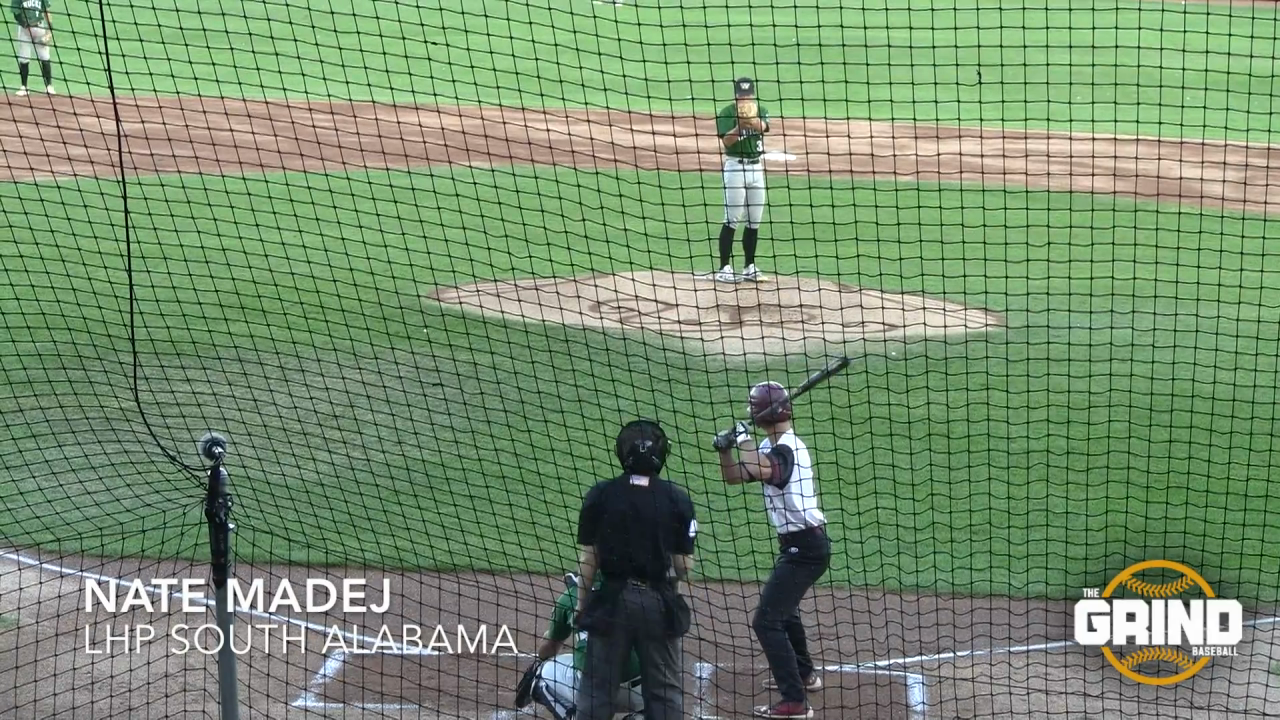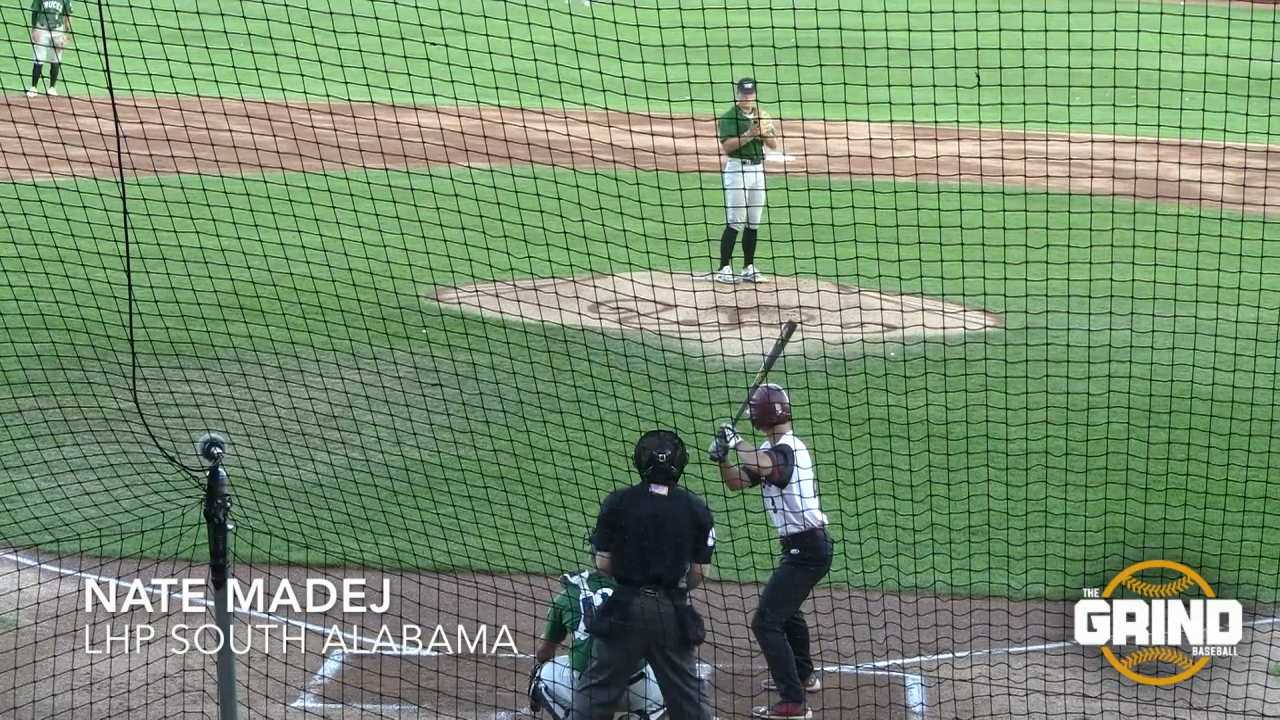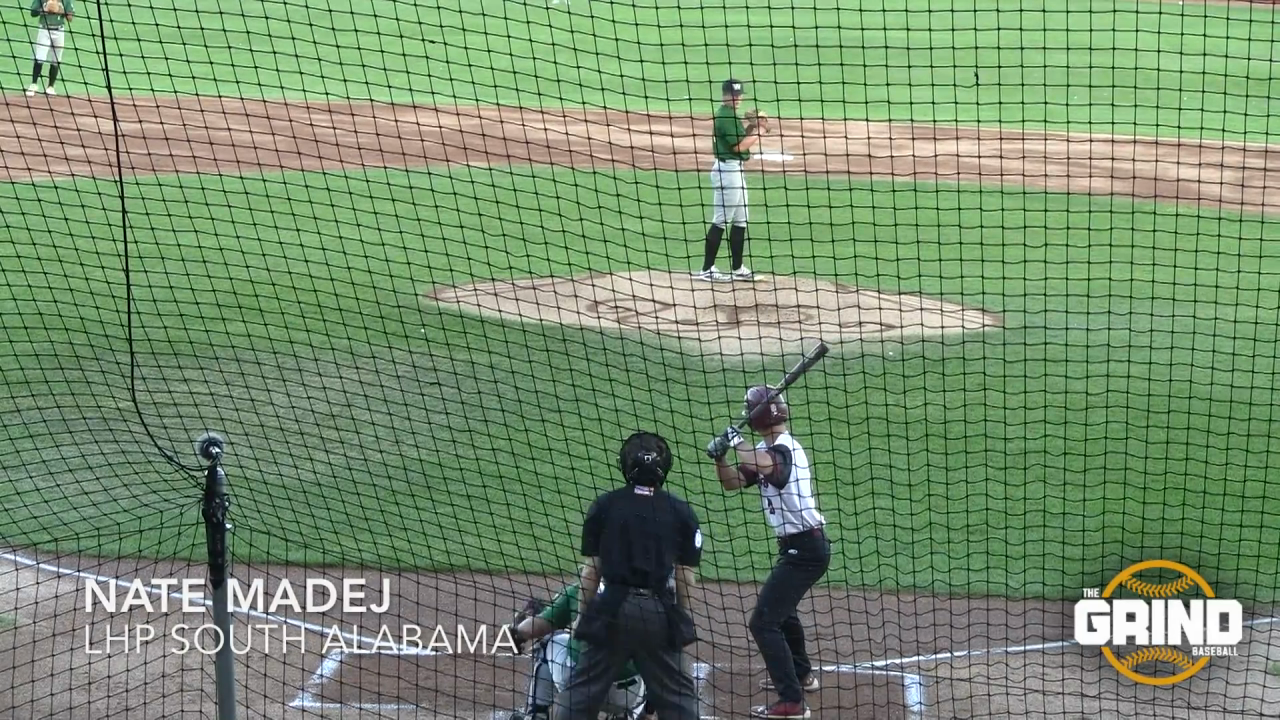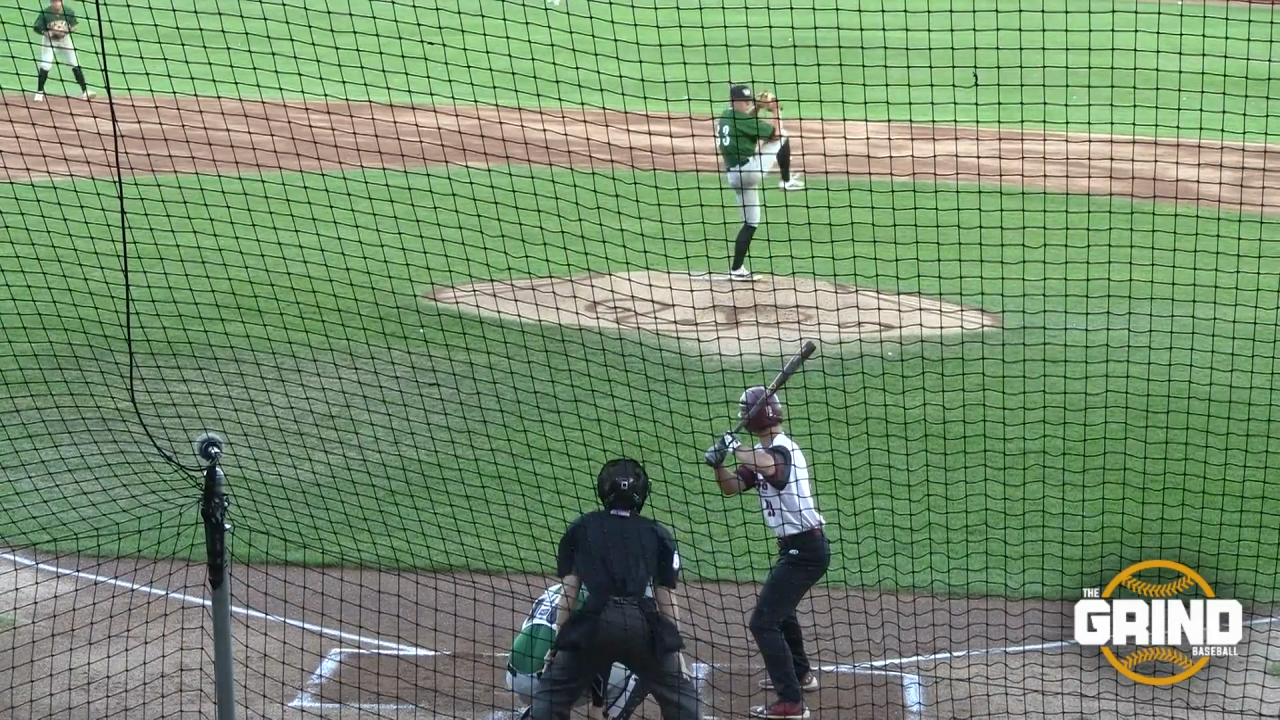
dt=1s
person 1, frame 1
left shoulder: (787, 448)
right shoulder: (771, 446)
left elbow: (761, 471)
right elbow: (733, 476)
left wrist: (744, 440)
right wrist: (725, 448)
left hip: (805, 546)
right hip: (802, 544)
left knee: (766, 621)
right knee: (783, 609)
right ankle: (804, 674)
person 1, frame 2
left shoulder: (788, 448)
right shoulder: (772, 448)
left elbow: (764, 467)
right elbow: (738, 482)
left wrist: (736, 442)
right wrist: (722, 457)
left hip: (807, 548)
right hip: (804, 545)
left knee: (765, 622)
right knee: (785, 609)
right ankle: (803, 675)
person 1, frame 3
left shoulder: (785, 448)
right shoulder: (768, 449)
left elbow: (766, 467)
right elbow: (732, 482)
left wrist: (737, 442)
right wrist: (720, 457)
left hip: (804, 548)
right hip: (800, 546)
left knee: (763, 622)
right knee: (781, 608)
right ankle: (801, 674)
person 1, frame 4
left shoulder: (782, 449)
right shoulder: (764, 452)
left elbow: (768, 468)
right elbow: (732, 487)
left wrist: (735, 447)
right wrist: (718, 464)
left hip: (805, 549)
right hip: (798, 546)
left knee: (764, 621)
right knee: (779, 608)
right ankle: (800, 674)
person 2, frame 1
left shoulder: (600, 494)
right shoulder: (676, 498)
left elbow: (588, 557)
right elbow: (683, 564)
left wrist: (582, 602)
left hip: (613, 600)
right hip: (659, 601)
left knee: (598, 685)
right knee: (664, 688)
person 2, frame 2
left shoulder: (617, 501)
right shoulder: (696, 508)
left elbow: (603, 563)
right elbow: (700, 572)
left hip: (625, 608)
right hip: (672, 611)
left knee: (596, 689)
right knee: (689, 694)
person 2, frame 3
left shoulder: (604, 506)
right shoulder: (681, 511)
left elbow: (591, 570)
right elbow: (685, 576)
left wrist: (586, 614)
right wrist: (681, 618)
left hip: (613, 609)
right hip: (660, 611)
left knee: (581, 691)
right knee: (678, 695)
person 2, frame 4
left shoulder: (580, 528)
right shoulder: (658, 533)
left elbow: (569, 590)
right elbow: (666, 597)
left wrist: (560, 640)
right wrist: (674, 648)
left hip: (595, 621)
right hip: (642, 622)
left knee: (551, 694)
right knee: (681, 696)
person 3, frame 1
left shoulder: (760, 111)
right shoulder: (727, 113)
left elbow: (763, 127)
right elbow: (726, 141)
left wrist: (752, 121)
right wrist: (740, 125)
left hip: (757, 167)
right hip: (735, 167)
left knee: (754, 221)
right knee: (731, 221)
left ankle: (750, 267)
right ankle: (724, 268)
person 3, frame 2
left shoulder: (761, 115)
right shoulder: (729, 116)
left elbow: (773, 144)
right elbow: (726, 146)
left wrist: (763, 132)
right wrist: (748, 134)
left hip: (757, 169)
right hip: (737, 170)
left knee: (753, 223)
right knee: (735, 222)
left ankle: (748, 268)
right ankle: (724, 269)
person 3, frame 3
left shoulder: (730, 114)
right shoulder: (725, 116)
left elbow: (740, 139)
right elbow: (739, 146)
left wrist: (751, 127)
right wrist: (759, 131)
left hip: (734, 170)
right hip: (727, 170)
left knee: (740, 221)
right knee: (721, 221)
left ankle: (737, 268)
right ankle: (707, 269)
person 3, frame 4
left shoulder: (724, 118)
right shoulder: (740, 118)
right elbow: (775, 134)
left wrist: (756, 110)
right wrist: (776, 112)
left hip: (733, 174)
right hip: (749, 168)
left knee: (751, 222)
right knee: (782, 137)
left ankle: (737, 268)
right ankle: (787, 180)
